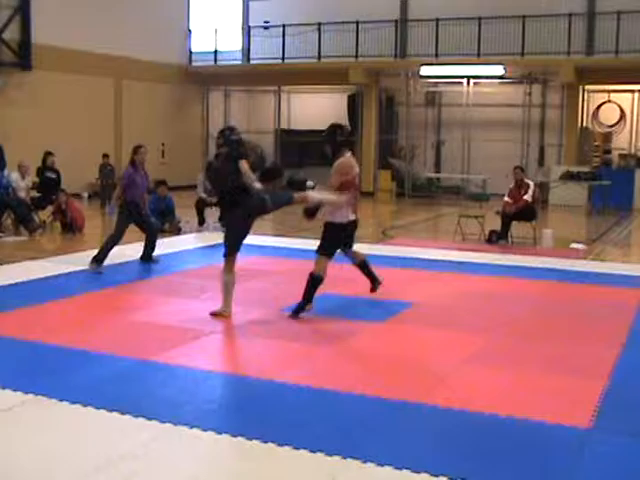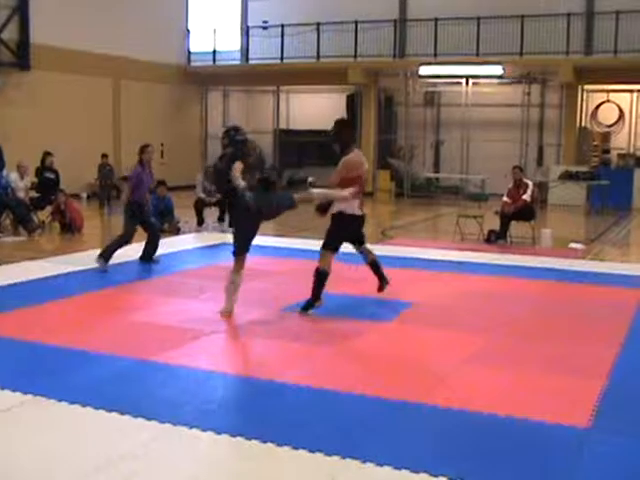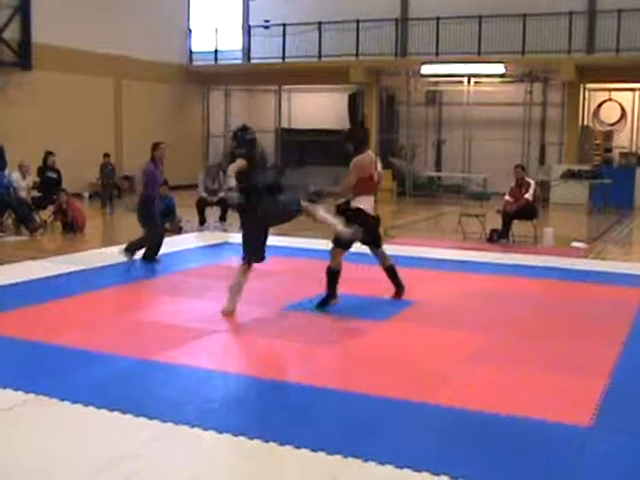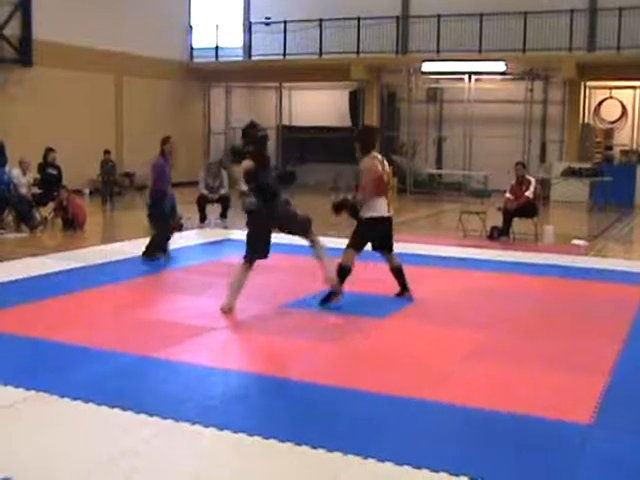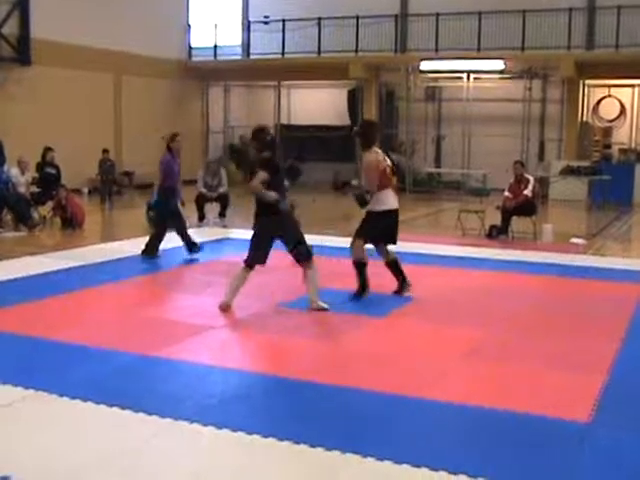
dt=0.1s
person 1, frame 1
left shoulder: (211, 166)
right shoulder: (235, 156)
right elbow: (246, 173)
right wrist: (259, 189)
left hip: (230, 214)
right hip: (248, 201)
left knee: (229, 262)
right knee: (299, 196)
left ankle: (225, 307)
right ankle: (339, 199)
person 1, frame 2
left shoulder: (218, 167)
right shoulder: (239, 157)
right elbow: (235, 172)
right wrist: (243, 190)
left hip: (239, 215)
right hip: (258, 202)
left knee: (238, 263)
right knee: (304, 195)
left ankle: (228, 307)
right ankle: (343, 194)
person 1, frame 3
left shoulder: (234, 161)
right shoulder: (246, 157)
right elbow: (231, 170)
right wrist: (233, 188)
left hip: (250, 217)
right hip: (265, 207)
left knee: (247, 264)
right knee: (309, 207)
left ankle: (230, 306)
right ankle: (342, 229)
person 1, frame 4
left shoulder: (250, 159)
right shoulder: (259, 156)
right elbow: (241, 169)
right wrist: (245, 191)
left hip: (257, 216)
right hip: (275, 208)
left knee: (248, 263)
right knee: (312, 237)
left ankle: (228, 303)
right ankle: (329, 275)
person 1, frame 5
left shoulder: (256, 165)
right shoulder: (271, 163)
right elbow: (254, 185)
right wrist: (275, 198)
left hip: (262, 220)
right hip: (281, 218)
left knee: (249, 265)
right knee: (307, 262)
left ankle: (227, 300)
right ankle: (315, 301)
person 2, frame 1
left shoulder: (342, 164)
right shoulder: (350, 161)
right wrist: (318, 207)
left hip: (338, 219)
right hip: (348, 217)
left knee: (322, 259)
right knee: (348, 250)
left ankle: (306, 301)
right ankle: (374, 280)
person 2, frame 2
left shoulder: (350, 159)
right shoulder: (359, 157)
left elbow: (331, 184)
right wrist: (329, 203)
left hip: (345, 213)
right hip: (356, 212)
left knee: (326, 254)
right knee: (361, 247)
left ankle: (316, 297)
right ankle: (382, 278)
person 2, frame 3
left shoulder: (360, 161)
right shoulder: (374, 159)
left elbow: (346, 189)
right wrist: (346, 204)
left hip: (359, 213)
right hip: (370, 213)
left knee: (336, 252)
right knee: (378, 251)
left ankle: (331, 294)
right ankle: (399, 288)
person 2, frame 4
left shoulder: (367, 163)
right shoulder: (381, 160)
left elbow: (366, 195)
left wrist: (347, 203)
right wrist: (350, 203)
left hip: (371, 215)
right hip: (385, 214)
left knee: (350, 253)
right knee: (387, 253)
left ankle: (336, 290)
right ankle: (404, 289)
person 2, frame 5
left shoulder: (370, 158)
right shoulder: (380, 155)
left elbow: (372, 187)
left hip: (380, 209)
right hip: (390, 207)
left knee: (356, 244)
right knee: (381, 247)
left ankle: (362, 285)
right ankle: (403, 282)
